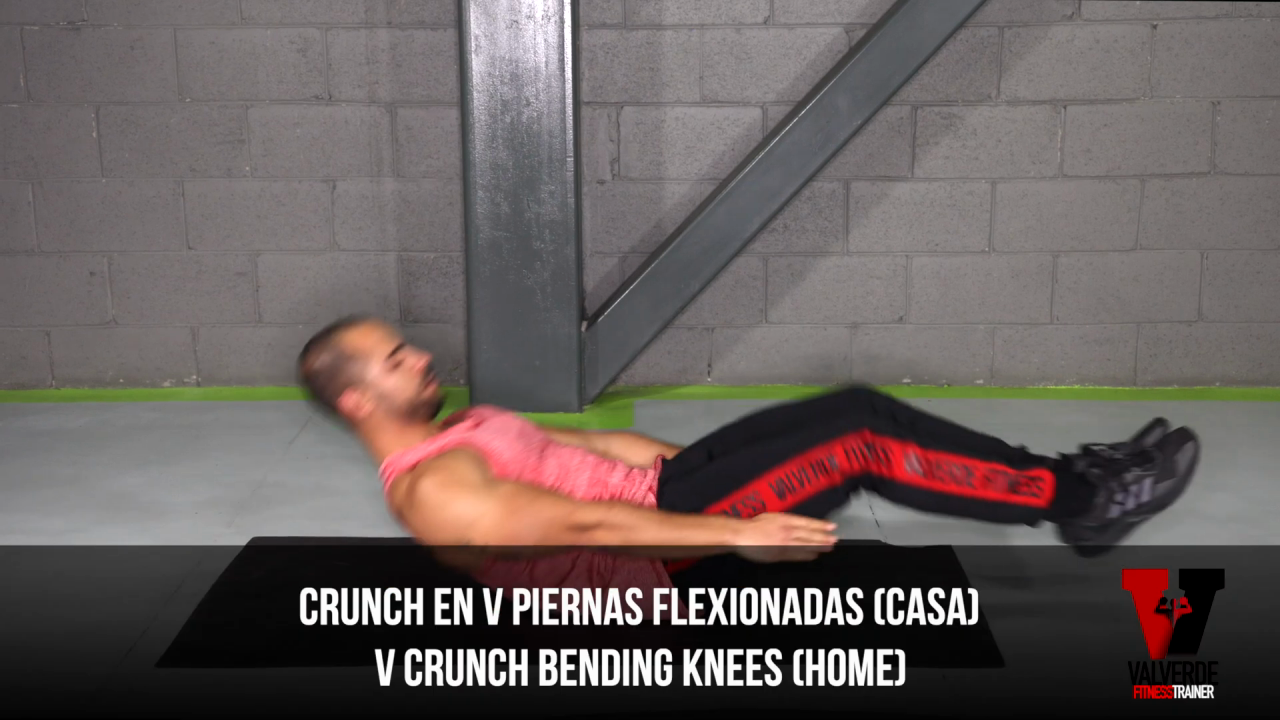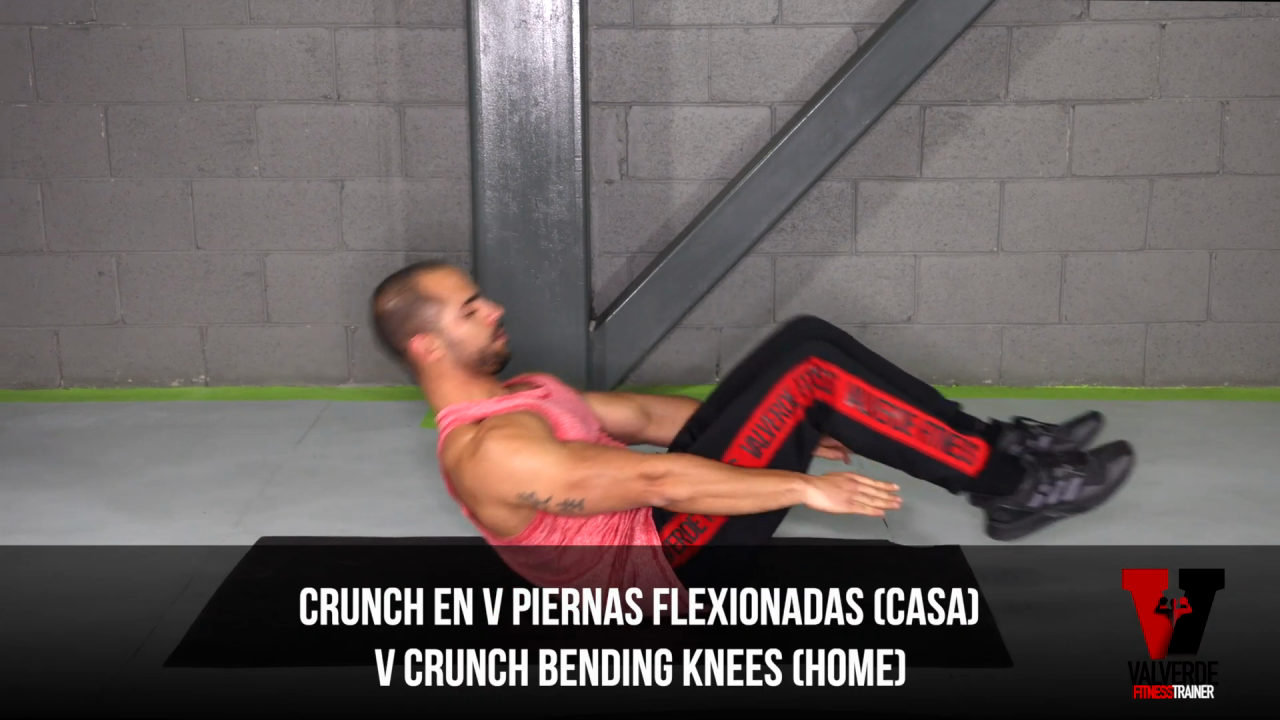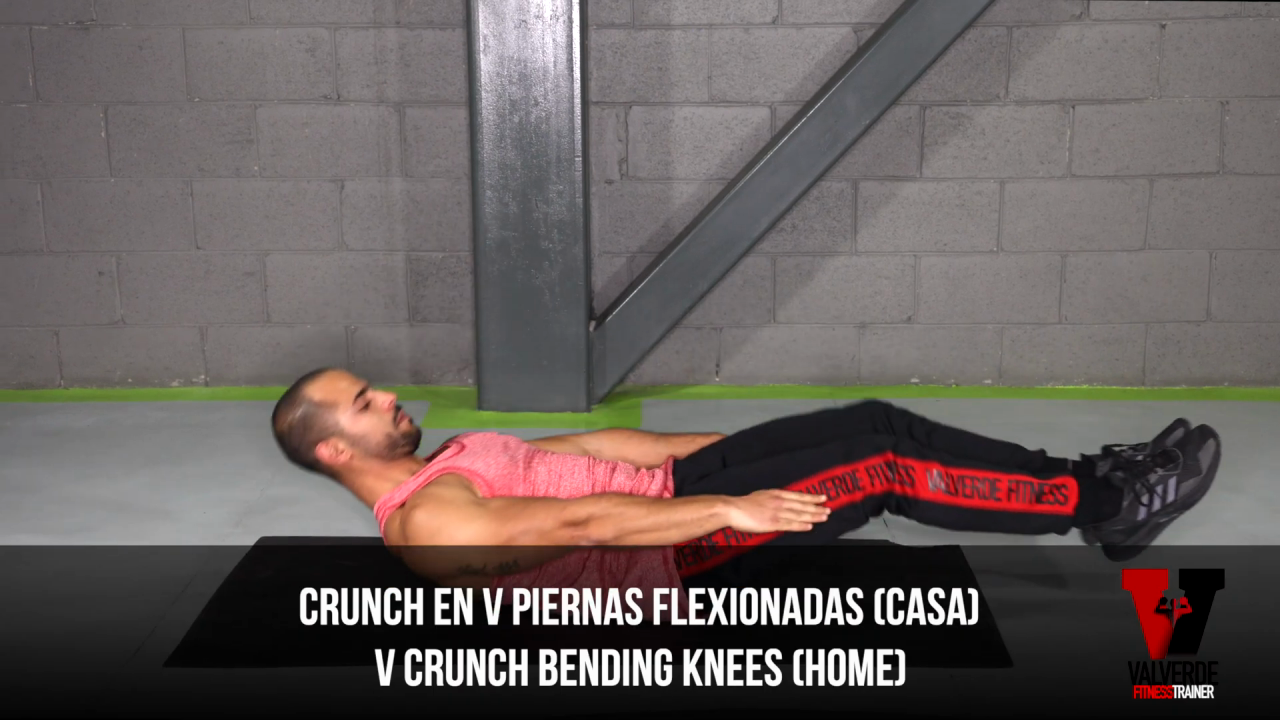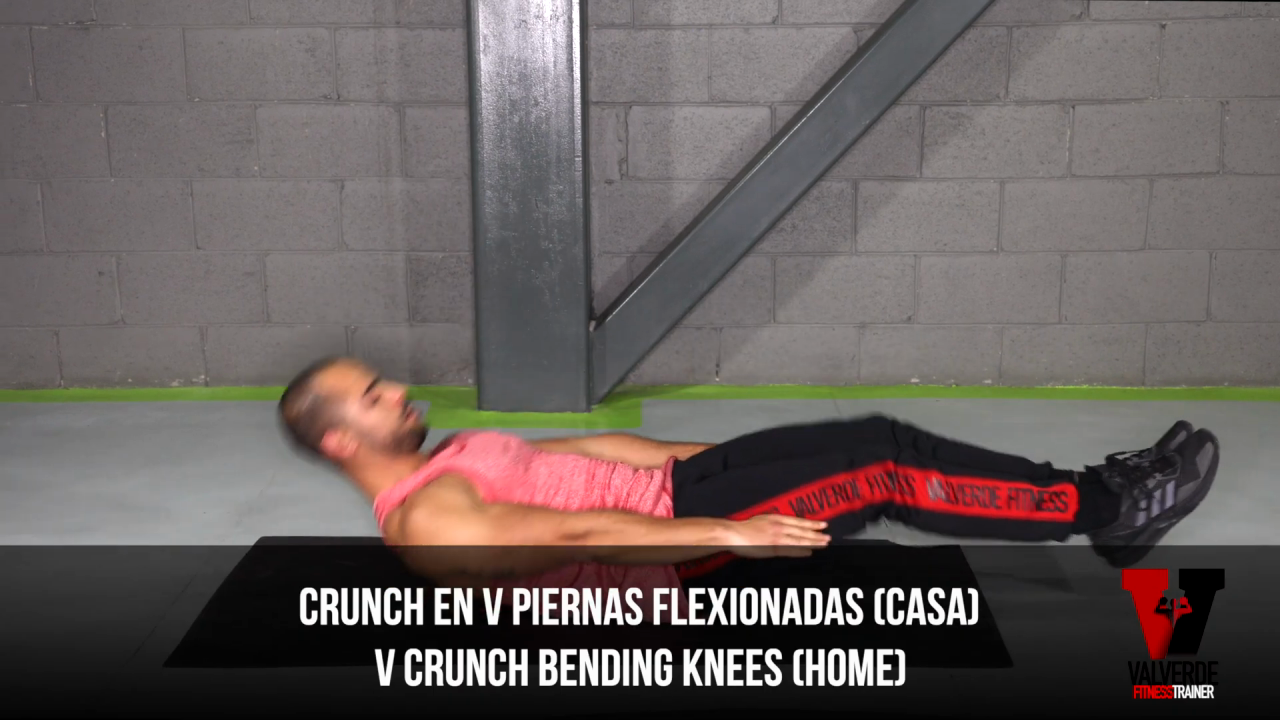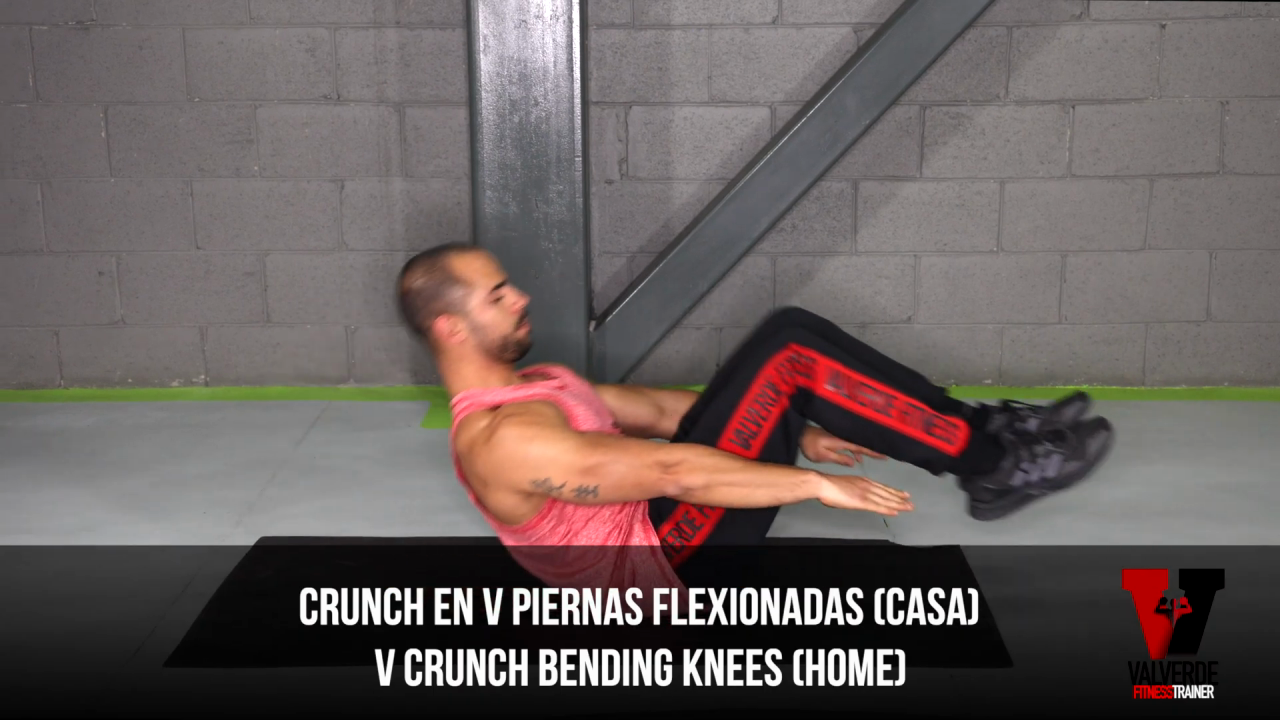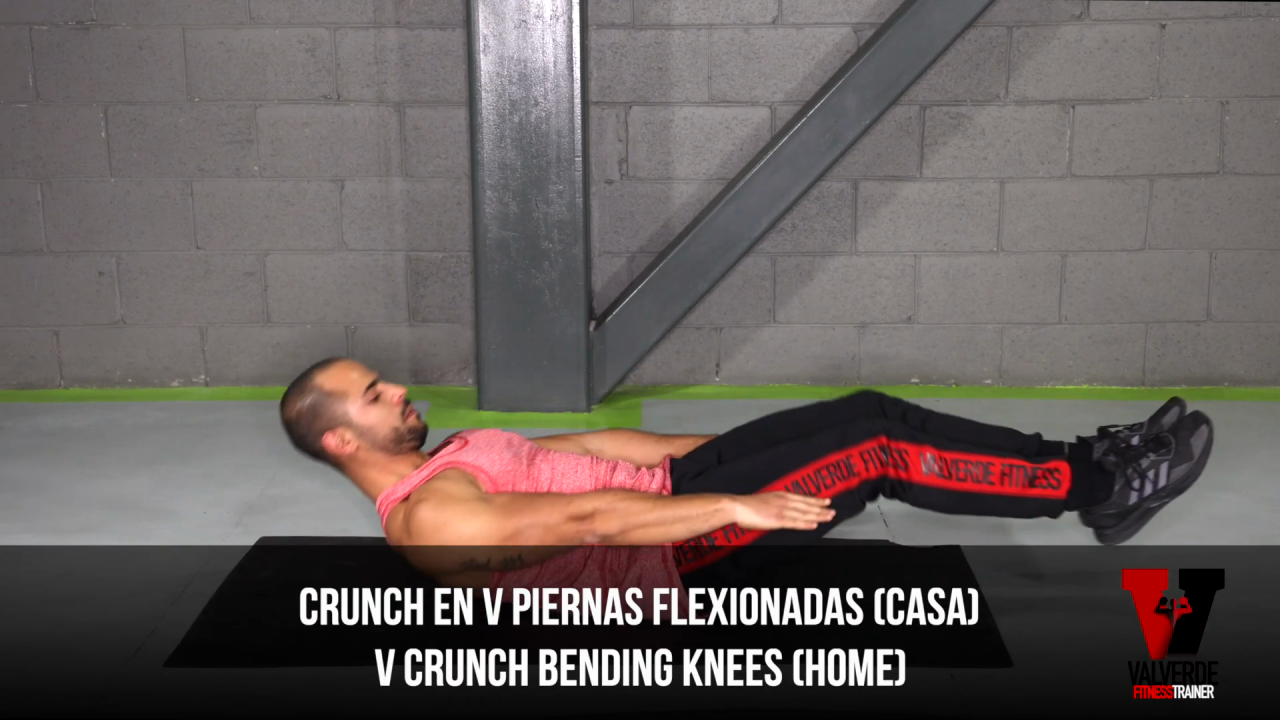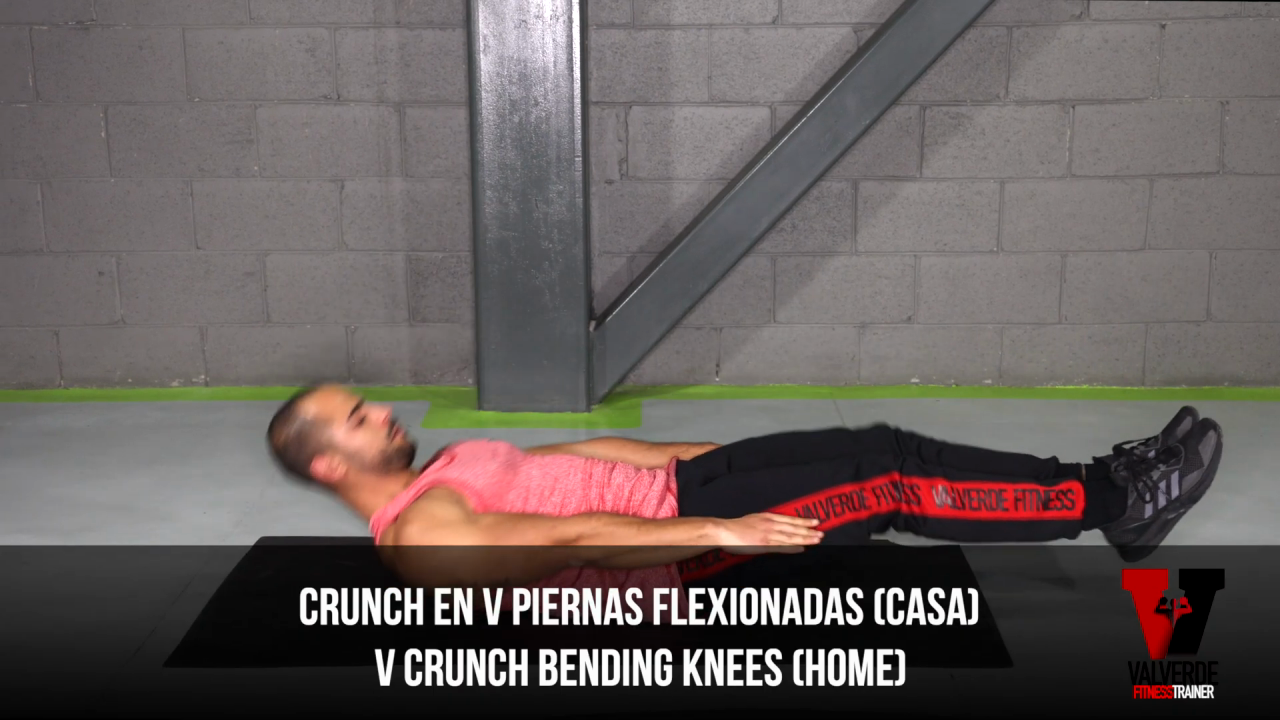
dt=0.7s
person 1, frame 1
left shoulder: (458, 433)
right shoulder: (432, 494)
left elbow: (590, 446)
right elbow: (584, 526)
left wrist: (701, 465)
right wrist: (735, 535)
left hip: (662, 490)
right hip: (662, 562)
left knee: (854, 409)
right knee: (860, 440)
left ankle: (1072, 481)
right ankle: (1077, 502)
person 1, frame 2
left shoulder: (509, 395)
right shoulder: (488, 455)
left elbow: (648, 413)
right elbow: (649, 480)
left wrist: (792, 430)
right wrist: (802, 486)
left hip: (667, 513)
right hip: (668, 555)
left knee: (807, 342)
right knee: (810, 368)
left ankle: (1001, 450)
right ankle: (1009, 487)
person 1, frame 3
left shoulder: (447, 464)
right shoulder: (425, 523)
left elbow: (587, 448)
right elbow: (579, 527)
left wrist: (718, 449)
right wrist: (732, 506)
left hip: (670, 489)
right hip: (668, 558)
left knee: (871, 423)
right knee: (880, 468)
left ankle: (1089, 483)
right ankle: (1108, 507)
person 1, frame 4
left shoulder: (445, 462)
right shoulder: (424, 522)
left elbow: (581, 450)
right elbow: (573, 538)
left wrist: (701, 456)
right wrist: (729, 537)
left hip: (670, 489)
right hip: (665, 556)
left knee: (874, 437)
right knee: (880, 474)
left ankle: (1091, 490)
right ankle: (1106, 515)
person 1, frame 5
left shoulder: (520, 384)
right shoulder: (502, 442)
left elbow: (657, 409)
right elbow: (666, 470)
left wrist: (800, 432)
right wrist: (818, 484)
left hip: (666, 519)
right hip: (673, 560)
left knee: (789, 335)
right knee: (790, 359)
left ankle: (978, 439)
right ankle: (985, 460)
person 1, frame 6
left shoulder: (446, 462)
right shoulder: (431, 521)
left elbow: (586, 444)
right elbow: (585, 521)
left wrist: (708, 450)
right wrist: (735, 504)
left hip: (671, 482)
right hip: (673, 553)
left knee: (866, 411)
right knee: (874, 453)
left ankle: (1084, 465)
right ankle: (1097, 491)
person 1, frame 7
left shoulder: (439, 475)
right shoulder: (422, 534)
left elbow: (581, 455)
right elbow: (570, 541)
left wrist: (693, 458)
right wrist: (715, 532)
left hip: (676, 486)
right hip: (672, 549)
left knee: (874, 447)
right knee: (885, 489)
left ankle: (1103, 486)
right ankle: (1112, 507)
